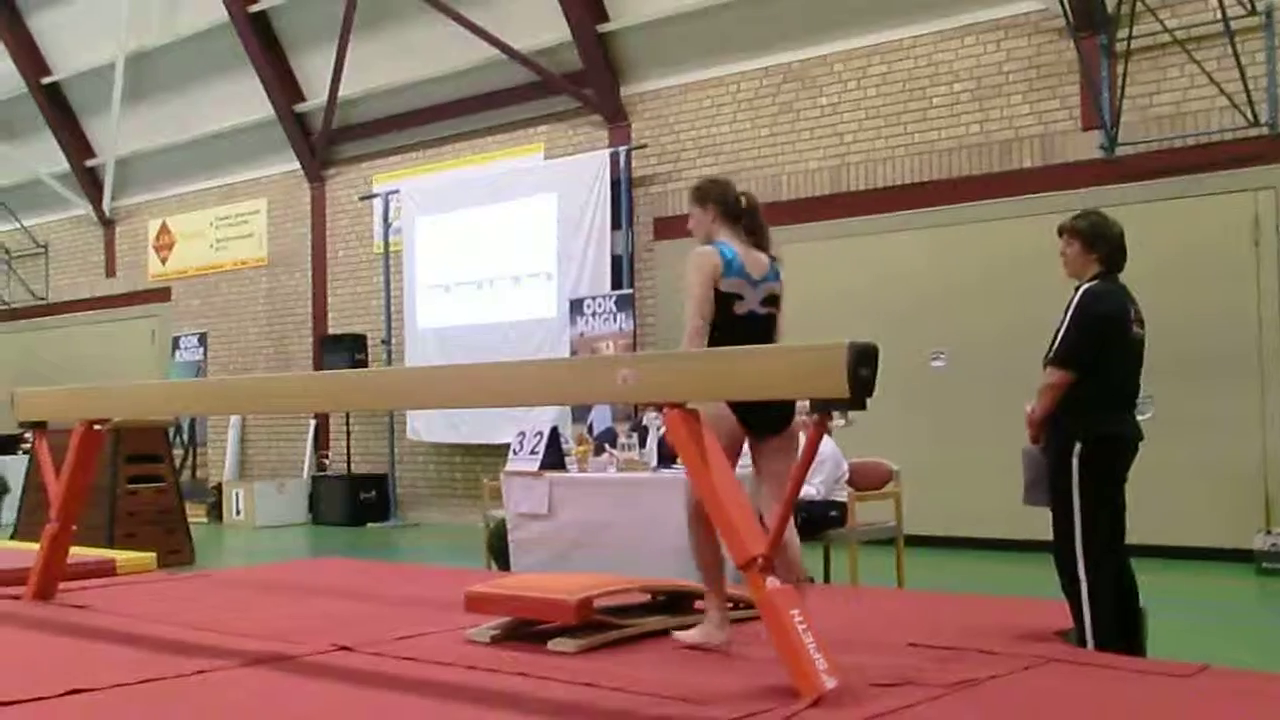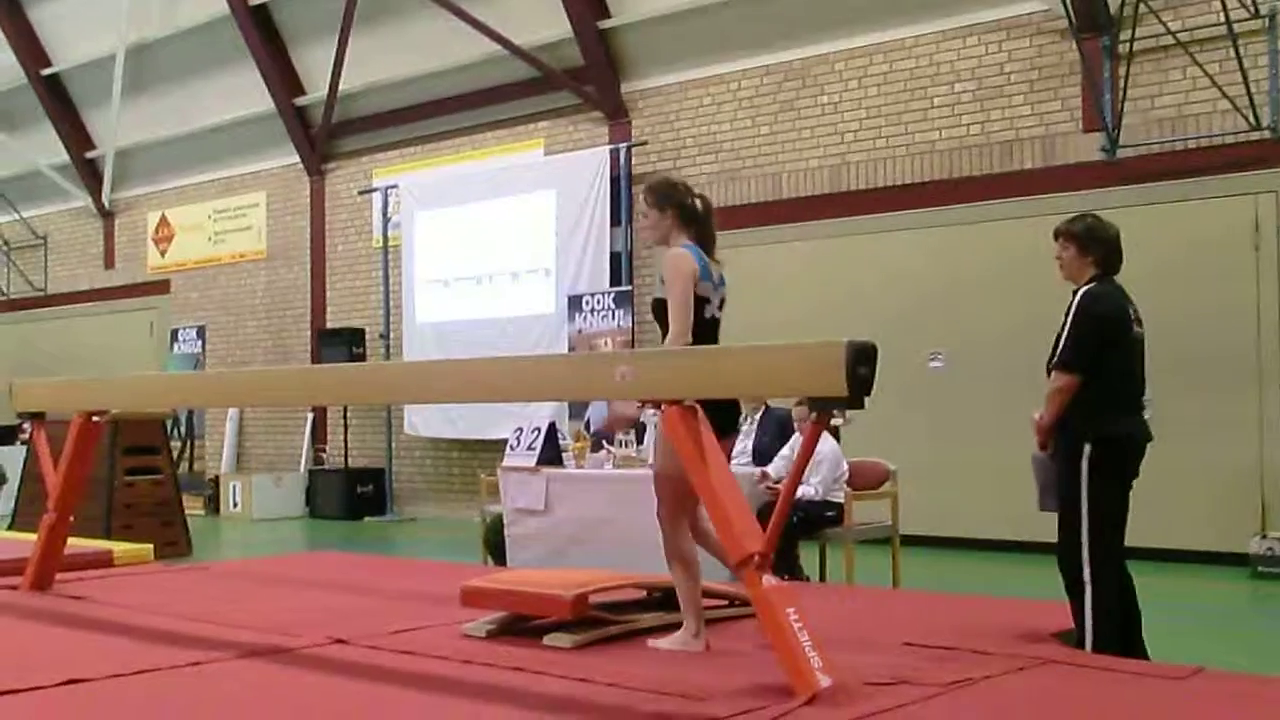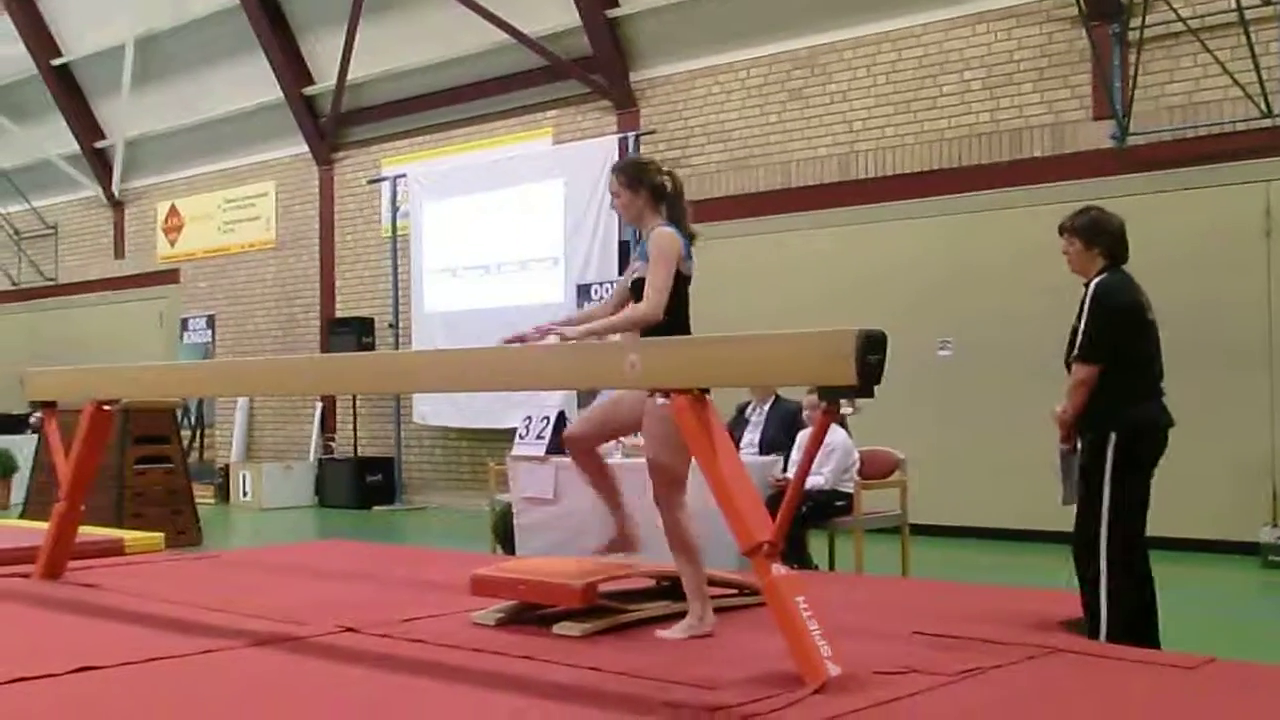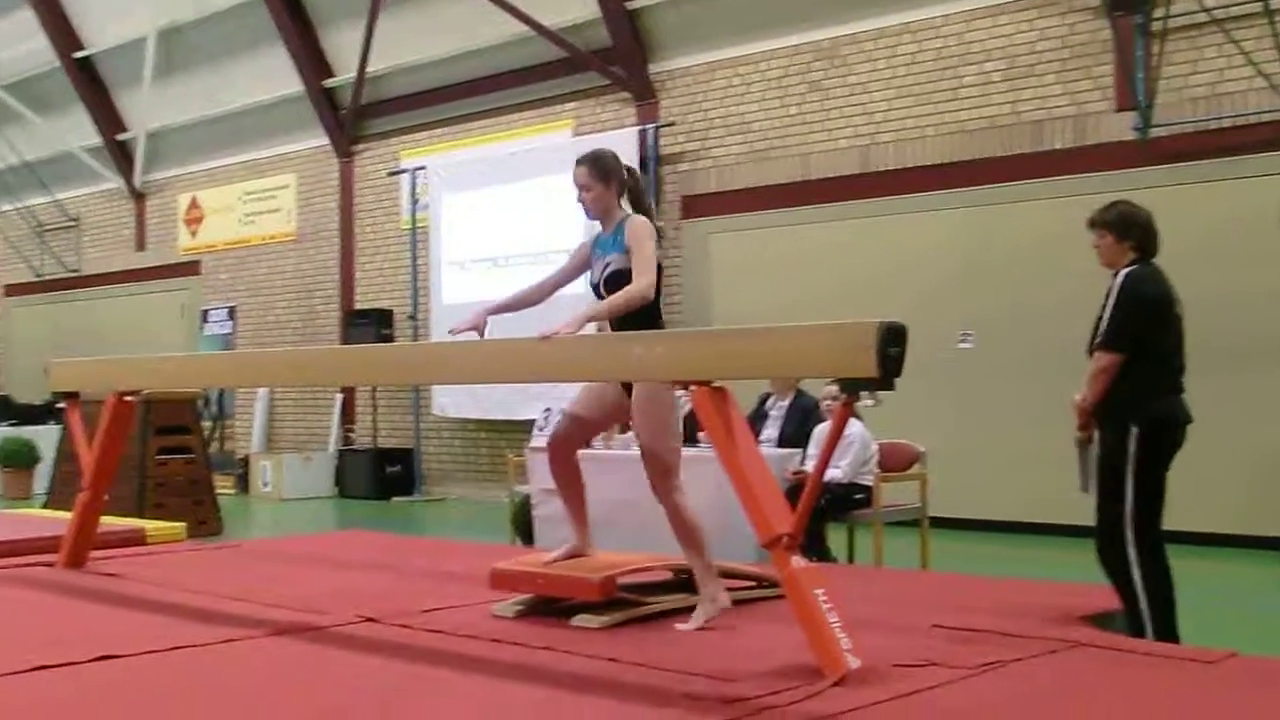
dt=0.3s
person 1, frame 1
left shoulder: (706, 257)
right shoulder: (769, 263)
left elbow: (696, 332)
left hip: (732, 394)
right hip: (776, 394)
left knee: (702, 510)
right knee: (779, 519)
left ankle: (715, 621)
person 1, frame 2
left shoulder: (677, 259)
right shoulder: (709, 264)
left elbow: (680, 337)
left wrist: (636, 398)
left hip: (695, 400)
right hip: (718, 400)
left knee: (675, 517)
right knee: (692, 518)
left ankle: (692, 629)
person 1, frame 3
left shoulder: (664, 238)
right shoulder: (649, 243)
left elbow: (652, 311)
right elbow: (613, 306)
left wrist: (582, 332)
right wrist: (551, 327)
left knee: (669, 498)
right knee: (576, 436)
left ankle: (700, 613)
right ankle: (623, 528)
person 1, frame 4
left shoulder: (638, 227)
right shoulder: (593, 244)
left elbow: (644, 288)
right elbow: (543, 288)
left wrist: (581, 318)
right wrist: (488, 311)
left knee: (664, 483)
right knee: (561, 440)
left ankle: (710, 588)
right ankle: (582, 539)
person 2, frame 1
left shoulder: (1091, 298)
right shoulder: (1124, 301)
left elbow: (1060, 373)
left wrist: (1037, 417)
right wrist: (1048, 413)
left hip: (1084, 441)
right hip: (1113, 435)
left knee: (1082, 556)
right knee: (1108, 552)
left ankle: (1101, 658)
right ankle: (1128, 654)
person 2, frame 2
left shoulder: (1091, 300)
right shoulder: (1119, 301)
left elbow: (1065, 377)
left wrist: (1045, 424)
right wrist: (1054, 421)
left hip: (1094, 443)
right hip: (1118, 437)
left knee: (1084, 557)
right knee: (1105, 555)
left ankle: (1096, 661)
right ankle: (1129, 656)
person 2, frame 3
left shoulder: (1103, 291)
right shoulder: (1126, 289)
left elbow: (1086, 370)
left wrist: (1068, 417)
right wrist: (1075, 412)
left hip: (1118, 432)
right hip: (1138, 427)
left knee: (1099, 547)
right knee: (1125, 545)
left ankle: (1108, 650)
right ankle: (1141, 647)
person 2, frame 4
left shoulder: (1132, 283)
right shoulder: (1154, 283)
left elbow: (1108, 359)
left wrist: (1085, 405)
right wrist: (1096, 404)
left hip: (1137, 424)
right hip: (1156, 419)
left knee: (1122, 539)
right knee: (1140, 538)
left ankle: (1153, 645)
right ankle: (1162, 642)
